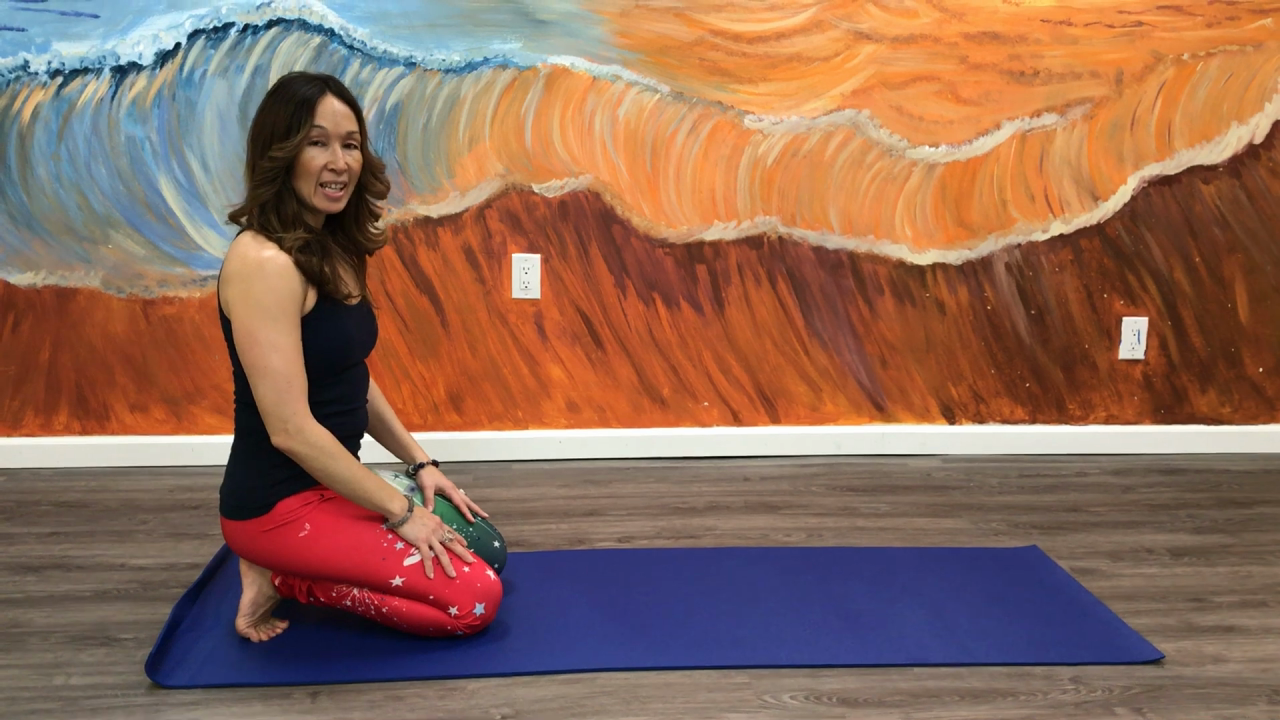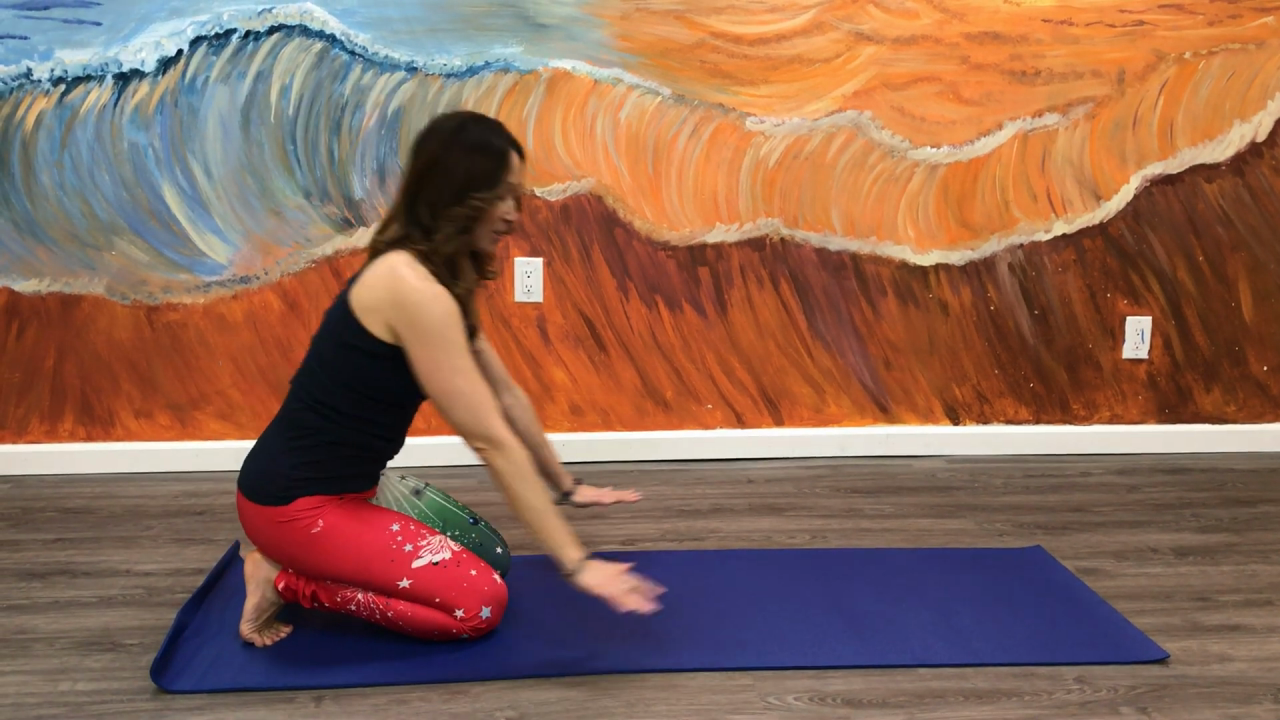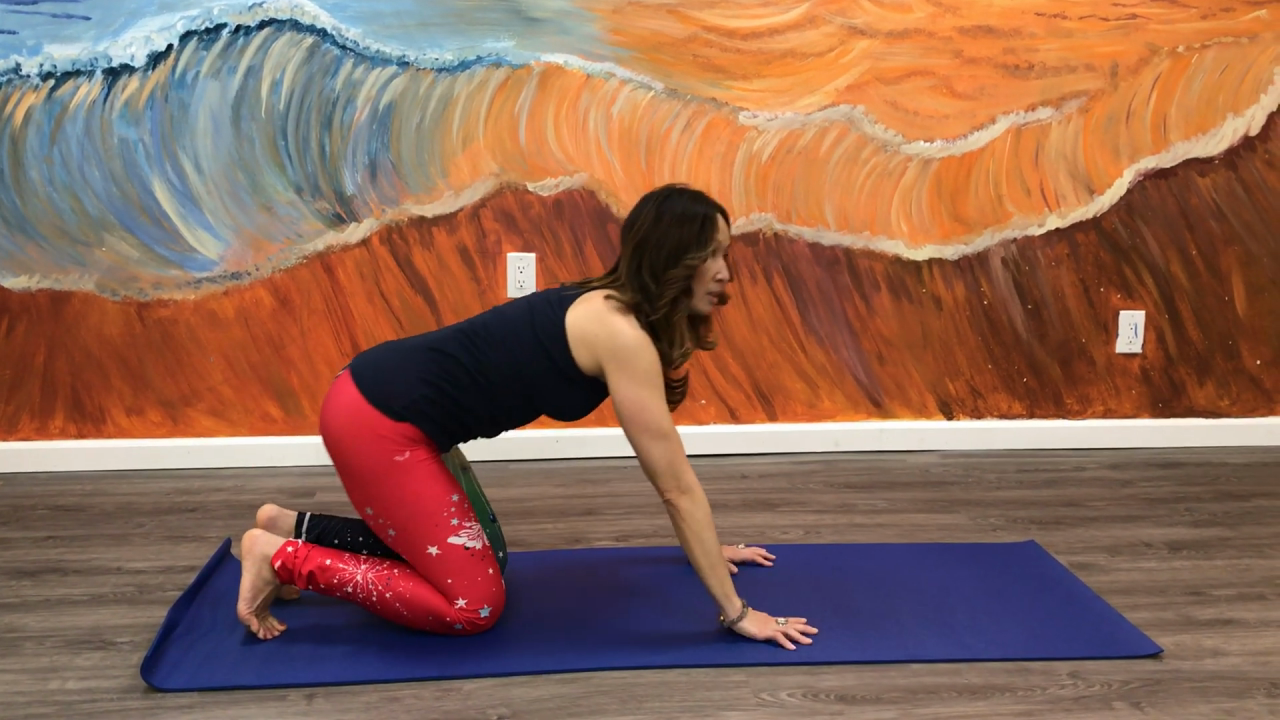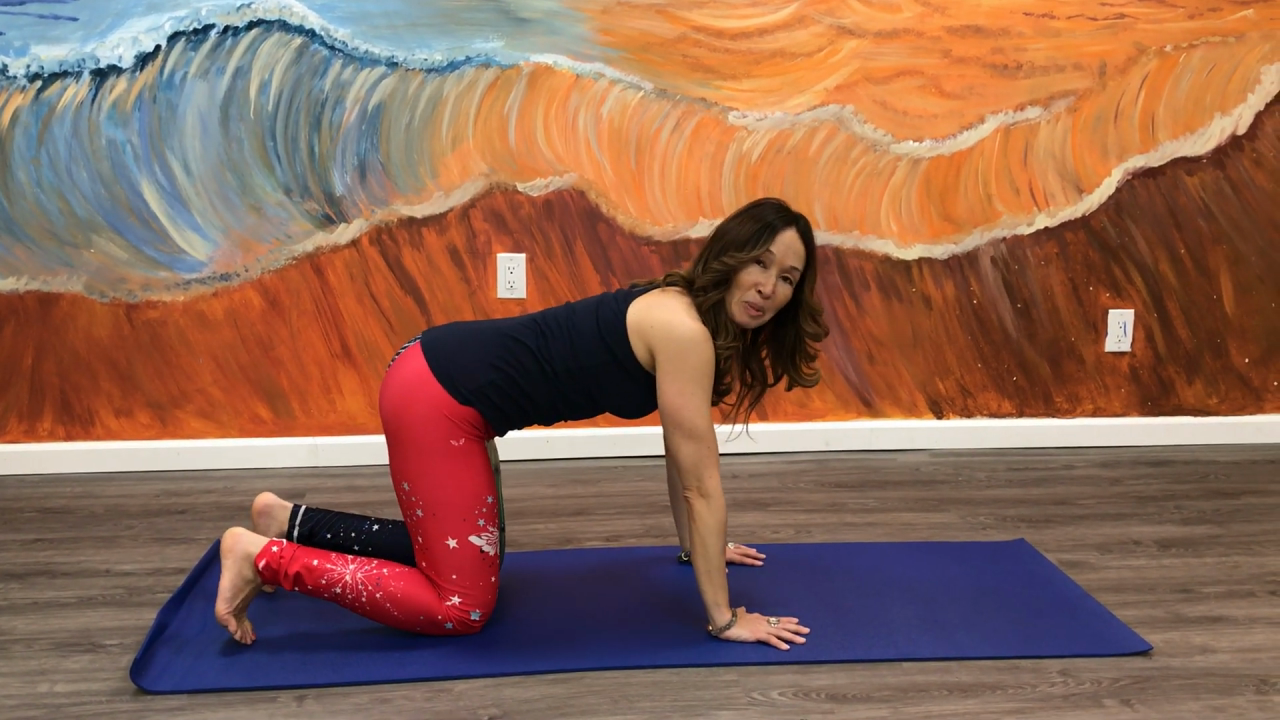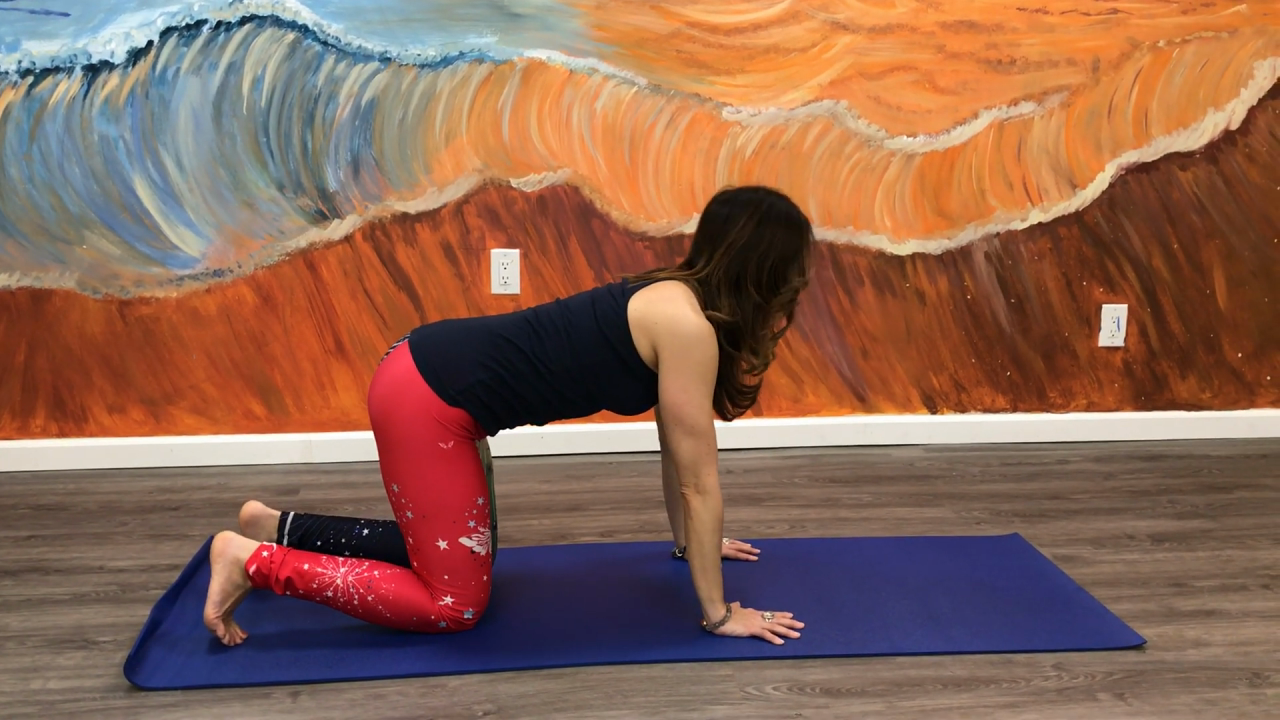
dt=1s
person 1, frame 1
left shoulder: (331, 248)
right shoulder: (264, 262)
right elbow: (291, 428)
left wrist: (420, 462)
right wrist: (400, 511)
left hip: (324, 486)
right hip: (280, 503)
left knee: (481, 548)
right knee: (474, 597)
left ankle: (286, 569)
right ankle: (281, 577)
person 1, frame 2
left shoulder: (425, 274)
right shoulder: (415, 290)
left elbow: (505, 395)
right elbow: (492, 440)
left wrist: (566, 488)
right wrist: (576, 563)
left hip: (335, 488)
right hip: (294, 501)
left knee: (469, 561)
right knee: (478, 601)
left ankle: (299, 561)
right ankle: (289, 580)
person 1, frame 3
left shoulder: (609, 311)
right shoulder: (622, 334)
left elbow: (669, 470)
right elbow: (678, 484)
left wrist: (708, 545)
right wrist: (736, 612)
left hip: (383, 405)
right hip: (376, 419)
left knee: (471, 557)
right knee: (474, 603)
left ankle: (295, 528)
right ankle: (283, 558)
person 1, frame 4
left shoulder: (692, 317)
right shoulder: (685, 331)
left elbow: (681, 462)
right elbow: (701, 484)
left wrist: (697, 547)
right wrist: (723, 616)
left hip: (442, 379)
right hip: (436, 396)
left knee: (464, 557)
right knee: (460, 605)
left ankle: (291, 522)
right ankle: (262, 553)
person 1, frame 5
left shoulder: (679, 303)
right shoulder: (688, 326)
left elbow: (676, 456)
right elbow: (698, 480)
left wrist: (688, 542)
right wrist: (718, 613)
left hip: (431, 378)
right hip: (427, 398)
left knee: (456, 553)
right knee: (455, 604)
left ankle: (281, 529)
right ankle: (252, 560)
